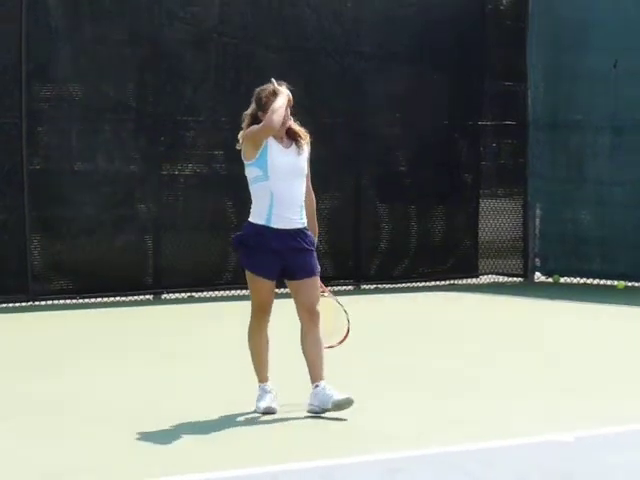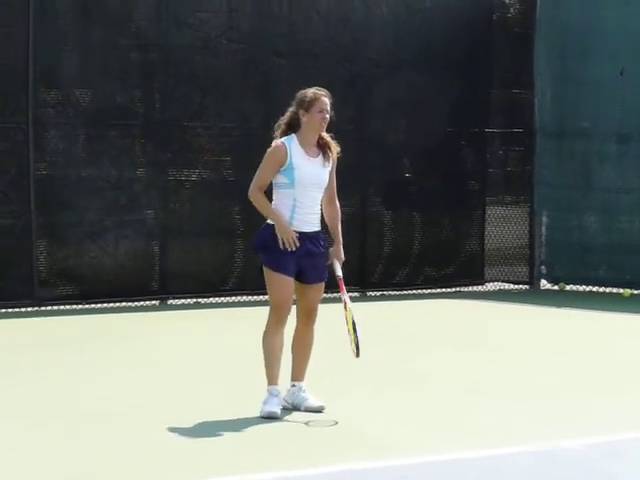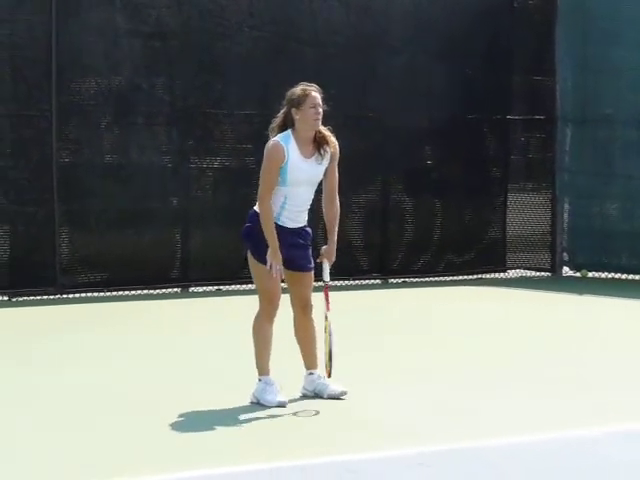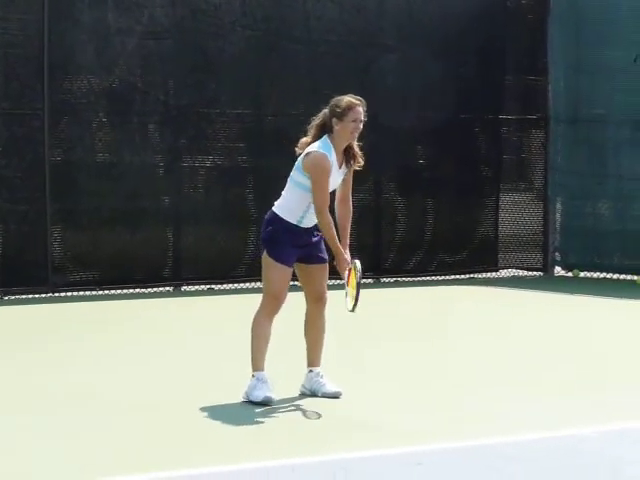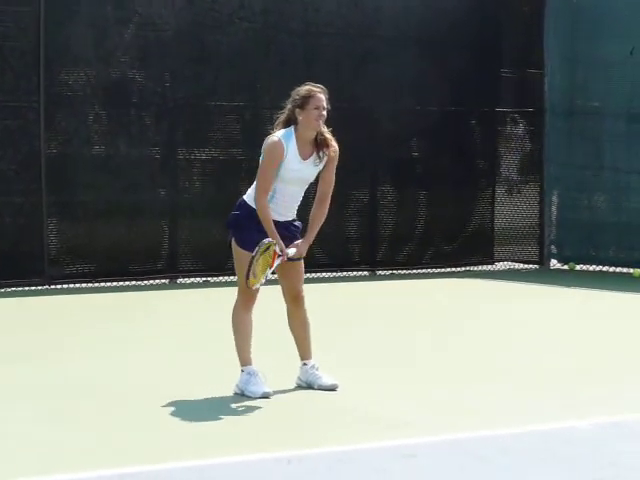
dt=1s
person 1, frame 1
left shoulder: (302, 141)
right shoulder: (252, 139)
right elbow: (273, 125)
left wrist: (313, 235)
right wrist: (281, 94)
left hip: (298, 237)
right hip: (263, 237)
left knee: (311, 314)
right knee: (261, 315)
left ankle: (320, 391)
right ankle: (265, 390)
person 1, frame 2
left shoulder: (329, 152)
right shoulder: (282, 148)
right elbow: (254, 192)
left wrist: (338, 243)
right wrist: (280, 223)
left hip: (313, 240)
right hip: (282, 239)
left knee: (308, 317)
right knee: (279, 314)
left ankle: (296, 389)
right ankle: (273, 393)
person 1, frame 3
left shoulder: (330, 147)
right shoulder: (278, 147)
left elbow: (331, 197)
right elbow: (264, 200)
left wrist: (332, 241)
right wrist: (273, 247)
left hip: (299, 232)
right hip: (266, 230)
left knee: (304, 306)
right knee: (269, 306)
left ankle: (313, 377)
right ankle: (264, 383)
person 1, frame 4
left shoulder: (350, 155)
right shoulder: (319, 156)
left elbow: (343, 202)
right elbow: (323, 211)
left wrist: (346, 247)
right wrist: (339, 253)
left hip: (309, 231)
right hip: (282, 228)
left knee: (318, 302)
right knee: (272, 303)
left ankle: (313, 375)
right ankle: (257, 379)
person 1, frame 5
left shoulder: (329, 149)
right shoulder: (277, 143)
left elbow: (323, 198)
right elbow: (260, 198)
left wrist: (306, 240)
right wrist: (275, 241)
left hip: (287, 224)
right hip: (251, 219)
left knee: (296, 297)
right knee: (247, 295)
left ankle: (307, 368)
right ankle: (247, 374)
